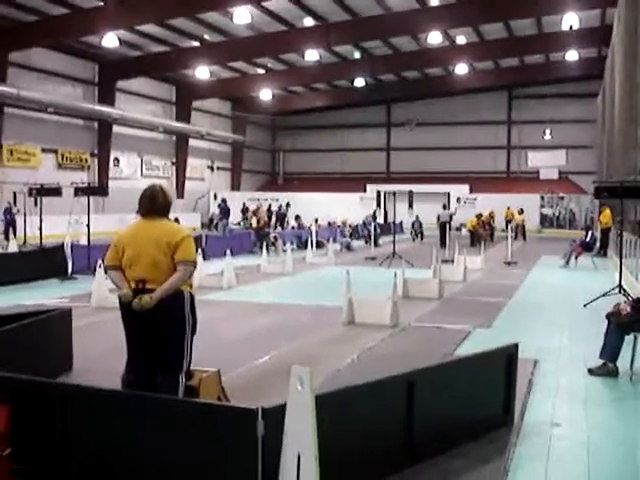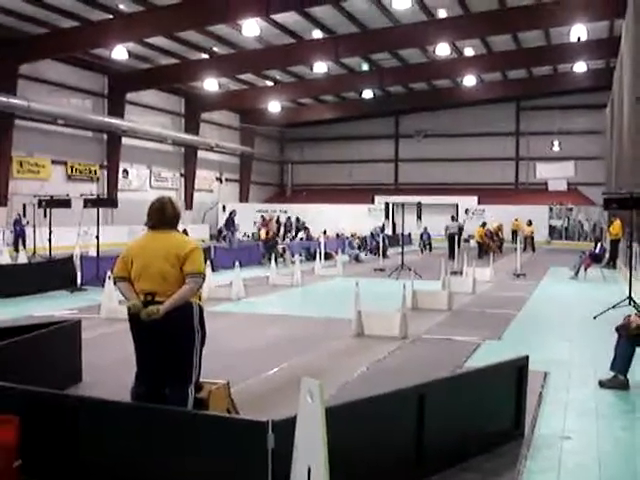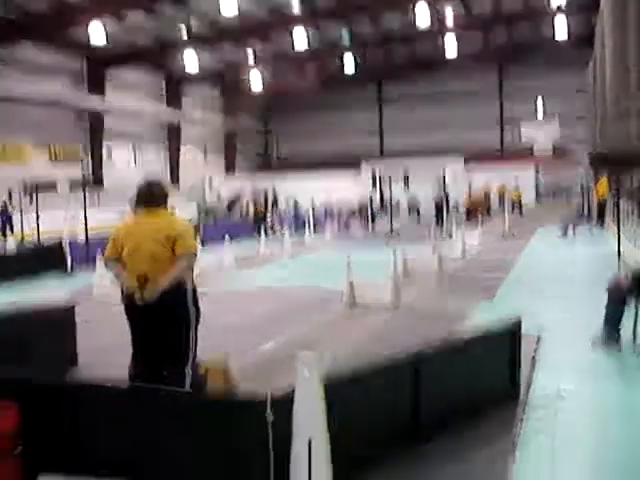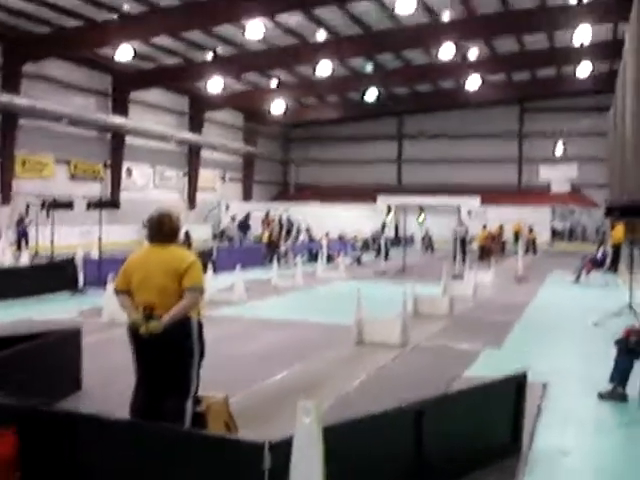
dt=1s
person 1, frame 1
left shoulder: (125, 234)
right shoulder: (178, 233)
left elbow: (111, 267)
right elbow: (185, 271)
left wrist: (125, 289)
right wrist: (157, 295)
left hip: (134, 304)
right hip: (171, 303)
left knee: (137, 362)
right knee: (172, 366)
person 1, frame 2
left shoulder: (134, 246)
right shoulder: (187, 245)
left elbow: (120, 278)
right elbow: (194, 283)
left wrist: (134, 301)
right wrist: (165, 307)
left hip: (142, 317)
right hip: (179, 315)
left knee: (146, 375)
right knee: (181, 378)
person 1, frame 3
left shoulder: (124, 227)
right shoulder: (176, 225)
left elbow: (111, 259)
right elbow: (186, 262)
left wrist: (129, 283)
right wrist: (159, 287)
left hip: (136, 297)
right hip: (172, 295)
left knee: (143, 353)
right knee: (178, 355)
person 1, frame 4
left shoulder: (134, 258)
right shoulder: (186, 259)
left elbow: (121, 291)
right elbow: (192, 297)
left wrist: (135, 315)
right wrist: (164, 321)
left hip: (142, 329)
right hip: (179, 329)
left knee: (146, 384)
right knee: (180, 388)
